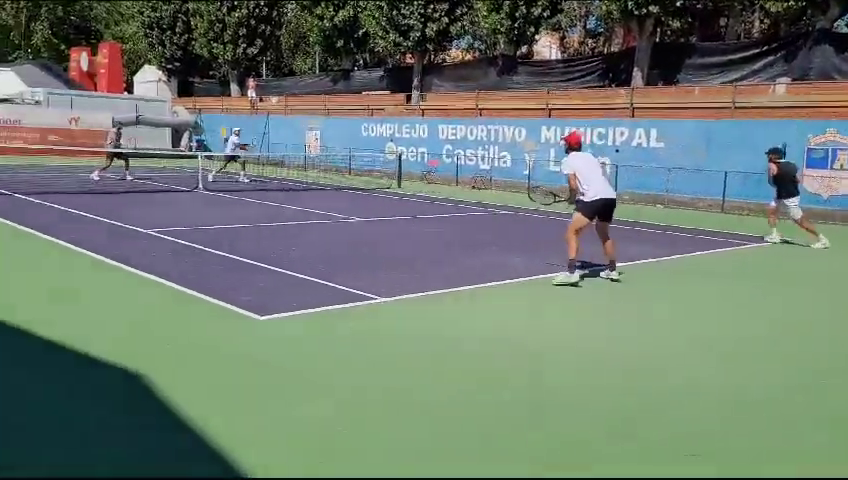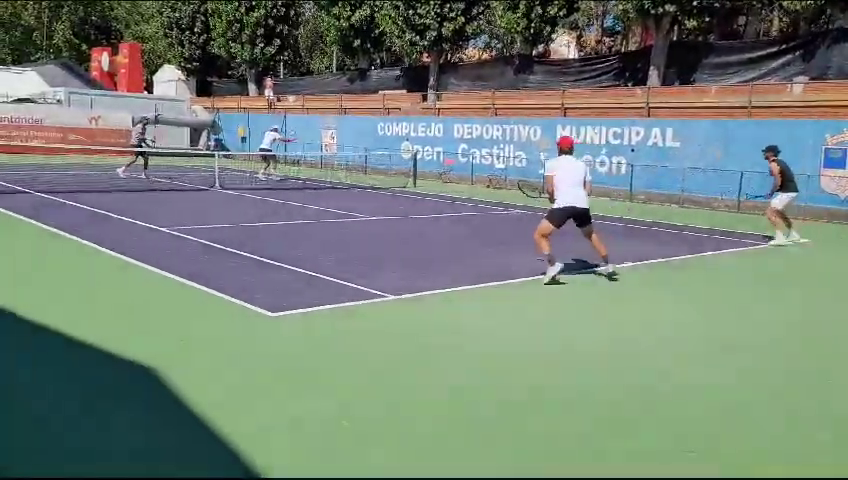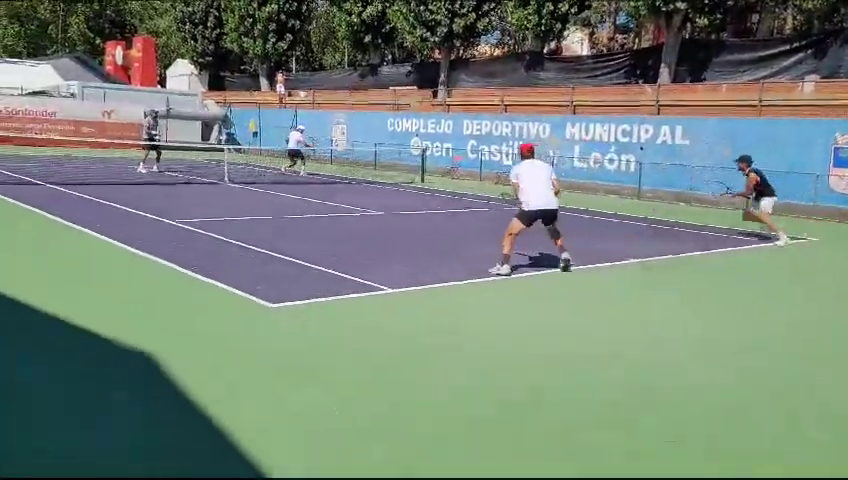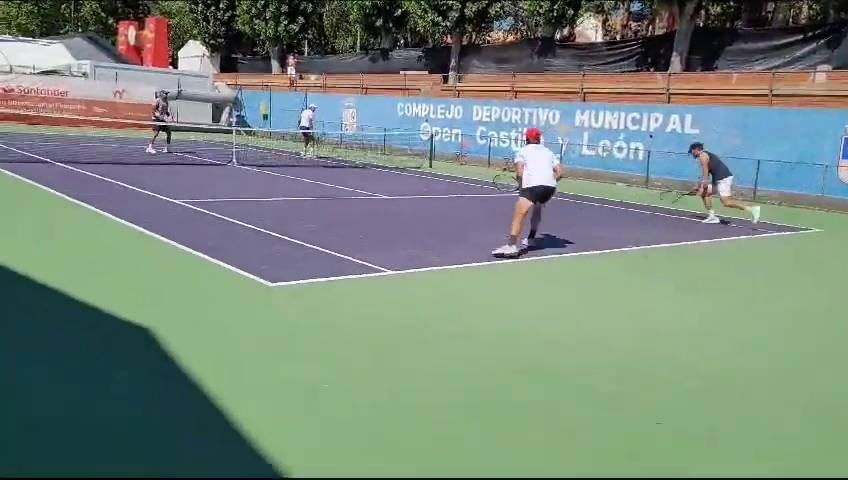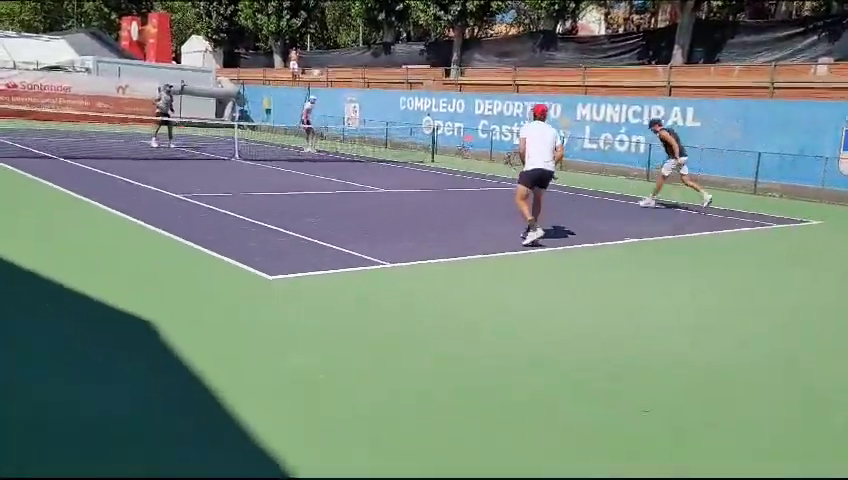
dt=0.3s
person 1, frame 1
left shoulder: (569, 160)
right shoulder: (592, 158)
left elbow: (573, 185)
left wrist: (572, 198)
right wrist: (579, 198)
left hip: (593, 199)
right hip: (610, 197)
left knee: (571, 232)
right knee: (603, 233)
left ankle: (571, 272)
right ankle: (612, 270)
person 1, frame 2
left shoulder: (552, 163)
right shoulder: (582, 165)
left elbow: (549, 189)
right elbow: (587, 190)
left wrist: (552, 198)
left hip: (562, 206)
right hip: (582, 205)
left knee: (539, 235)
right knee: (591, 234)
left ankle: (552, 265)
right ankle: (607, 265)
person 1, frame 3
left shoulder: (516, 169)
right shoulder: (546, 166)
left elbow: (518, 193)
right elbow: (557, 188)
left wrist: (523, 203)
left hip: (531, 207)
right hip: (552, 207)
left knee: (510, 234)
right knee: (553, 231)
left ankle: (503, 265)
right ankle: (564, 254)
person 1, frame 4
left shoulder: (522, 151)
right shoulder: (548, 152)
left elbow: (520, 173)
right elbow: (560, 172)
left wrist: (521, 186)
left hip: (533, 186)
right hip: (550, 187)
left knee: (518, 215)
right knee: (538, 208)
left ankle: (511, 246)
right ankle: (531, 239)
person 1, frame 5
left shoulder: (527, 127)
right shoulder: (552, 131)
left elbow: (522, 149)
right elbow: (560, 153)
left wrist: (524, 162)
left hip: (533, 168)
right hip: (548, 170)
left knee: (520, 199)
right knee: (537, 199)
left ankle: (534, 230)
right ankle: (531, 230)
